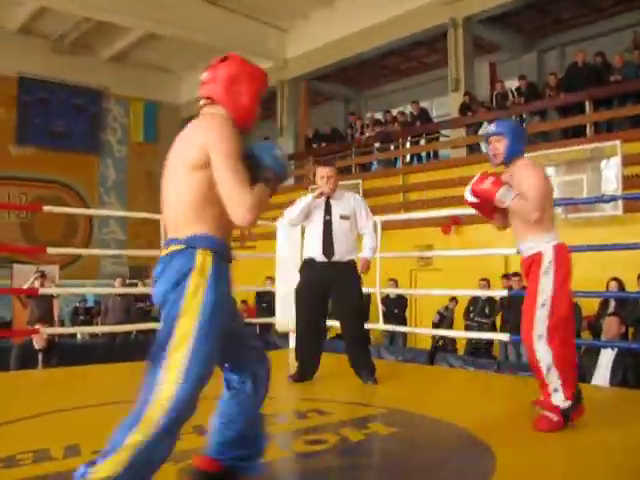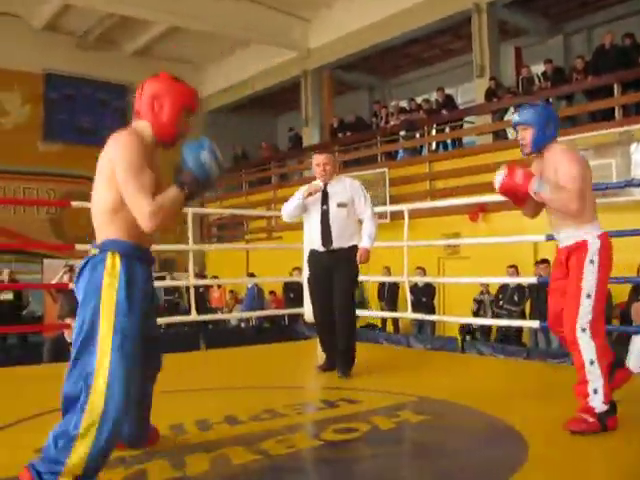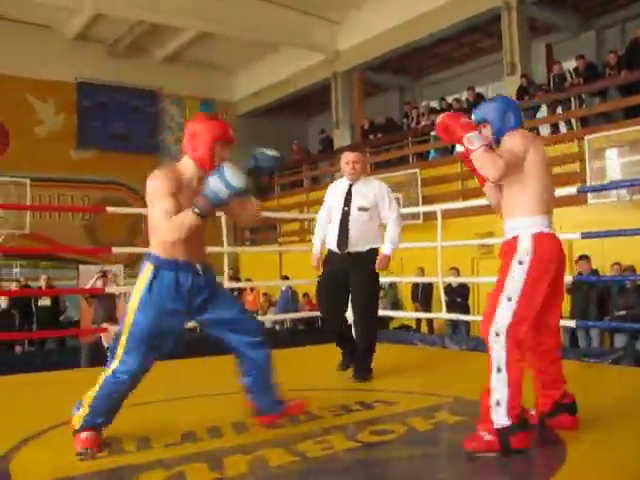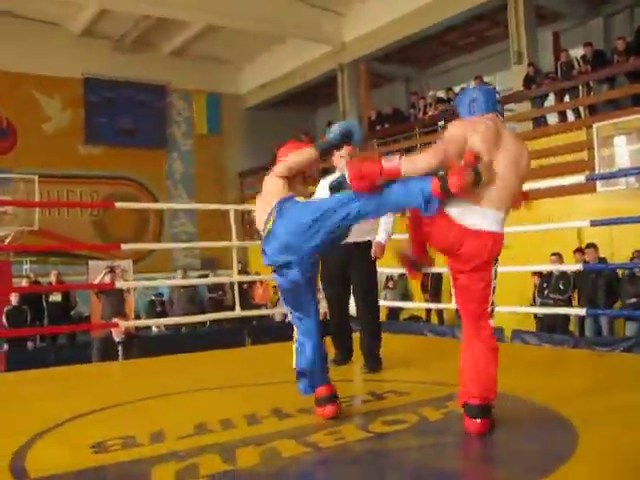
dt=0.5s
person 1, frame 1
left shoulder: (193, 137)
right shoulder: (217, 129)
right elbow: (244, 214)
left wrist: (251, 178)
right wrist: (266, 181)
left hip: (190, 268)
right hip: (194, 268)
left knee: (250, 370)
right knee: (173, 393)
person 1, frame 2
left shoulder: (135, 150)
right shoulder: (128, 144)
right elbow: (149, 219)
left wrist: (183, 188)
right wrist: (188, 183)
left hip: (129, 267)
right hip: (115, 269)
left knee: (142, 360)
right knee: (106, 383)
left ankle: (130, 427)
person 1, frame 3
left shoulder: (208, 181)
right shoulder: (162, 179)
left elbow: (246, 217)
right elbow: (168, 233)
right wrist: (204, 204)
left hip: (199, 278)
right hip: (163, 277)
left knee: (249, 335)
right knee: (130, 359)
left ankle: (267, 405)
right ankle: (88, 423)
person 1, frame 4
left shoulder: (263, 200)
right shoulder: (277, 176)
right elbow: (290, 163)
right wrist: (327, 144)
left hip: (276, 246)
right hip: (290, 219)
left knee: (306, 323)
right knee: (376, 195)
left ankle: (321, 393)
right ankle: (440, 186)
person 2, frame 1
left shoulder: (527, 169)
right shoulder: (507, 176)
left elbow: (533, 212)
right elbow: (503, 222)
left wrist: (499, 191)
right wrist: (484, 205)
left hip: (547, 257)
right hip: (534, 259)
left knee: (540, 333)
right knee: (547, 330)
left ankle: (563, 405)
right ankle: (564, 393)
person 2, frame 2
left shoulder: (564, 155)
right shoulder: (538, 164)
left elbow: (574, 204)
right elbow: (532, 211)
left wrist: (530, 184)
right wrist: (516, 193)
left hip: (588, 247)
right hip: (567, 250)
left knee: (581, 326)
right knee: (560, 320)
left ankle: (600, 408)
right ankle: (607, 369)
person 2, frame 3
left shoulder: (518, 138)
right shoulder: (528, 154)
left elbow: (495, 170)
right elbow: (504, 203)
left wrist: (468, 137)
right wrist: (476, 166)
left hip: (530, 245)
right hip: (538, 246)
left knee: (500, 330)
right knee: (538, 335)
left ankle: (503, 428)
right ankle: (558, 406)
person 2, frame 4
left shoulder: (464, 127)
right shoulder: (520, 148)
left hip: (448, 225)
right hip: (484, 239)
right knee: (476, 325)
left ankle: (417, 256)
right ankle: (477, 411)
person 3, frame 1
left shoulder: (353, 200)
right shoulder: (308, 202)
left elbow: (368, 230)
right elbow: (288, 219)
left wrist: (366, 255)
right wrist: (312, 197)
left hip: (344, 268)
right hip: (313, 267)
left knee: (352, 320)
right knee: (306, 319)
left ankle: (365, 369)
right ankle: (305, 368)
person 3, frame 2
left shoulder: (351, 186)
right shoulder: (306, 192)
left elbow: (368, 216)
right elbow: (287, 215)
left wrist: (365, 245)
right wrist: (303, 195)
left hip: (345, 255)
right hip: (318, 257)
left knee: (343, 306)
right knee: (322, 310)
left ankle: (345, 360)
right ankle: (333, 356)
person 3, frame 3
left shoulder: (377, 188)
right shoulder: (333, 189)
left elbow: (393, 221)
right elbow: (323, 219)
left wrist: (387, 251)
right wrist: (317, 248)
left hip: (363, 258)
right hip: (335, 258)
left knee: (364, 312)
right knee: (329, 309)
left ankle: (362, 364)
right ankle: (349, 350)
person 3, frame 4
right shoulder: (325, 184)
left wrist: (382, 239)
left hip: (361, 247)
right hip: (332, 249)
left knee: (366, 302)
right knee: (335, 302)
left ankle: (371, 354)
right ankle: (342, 350)
